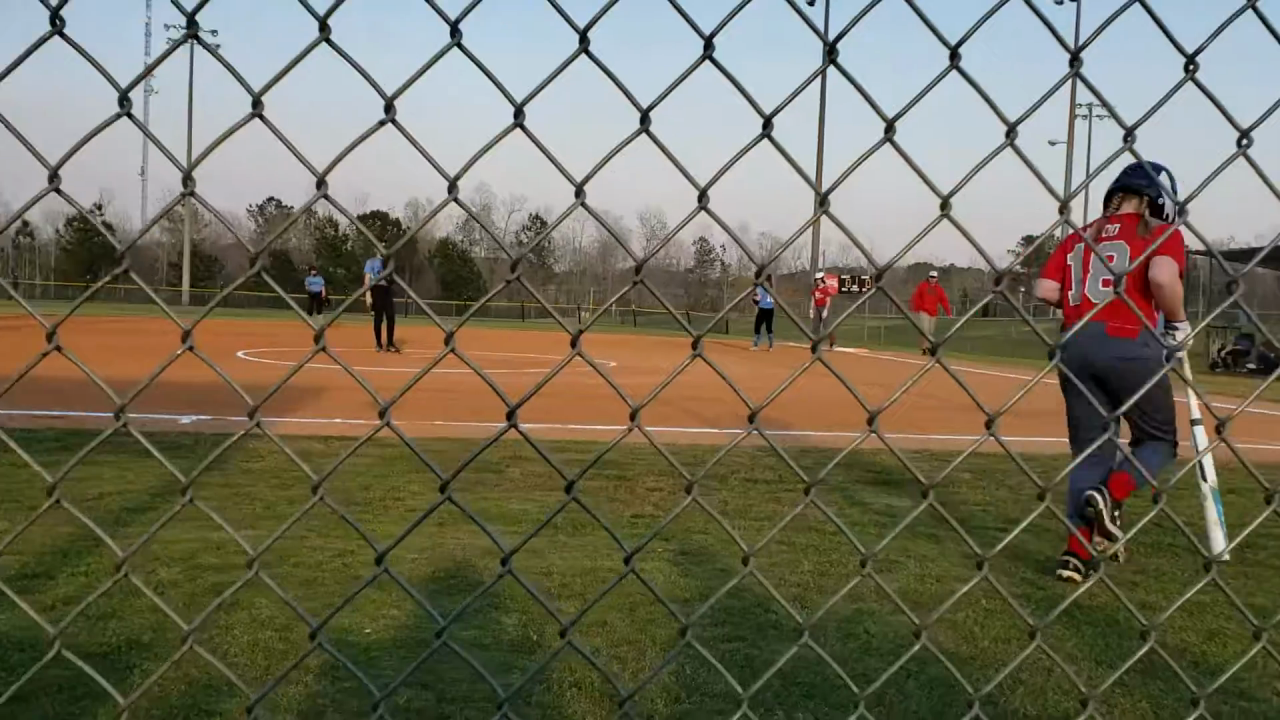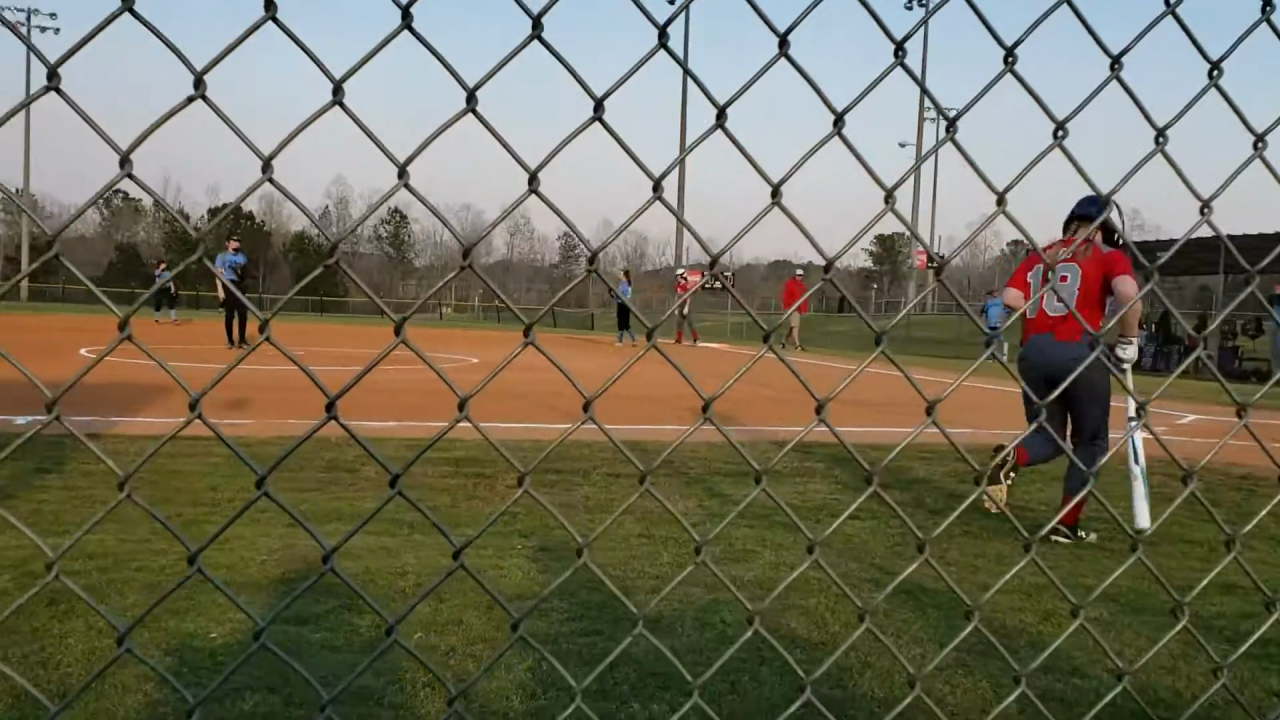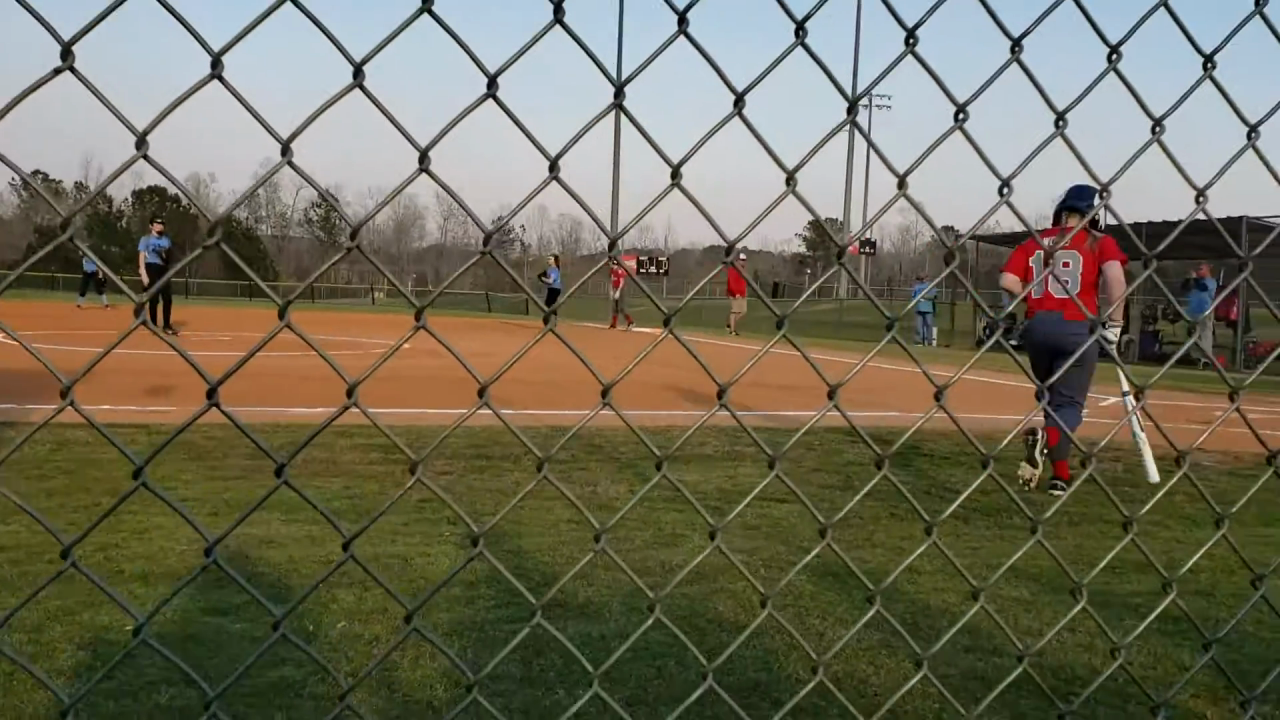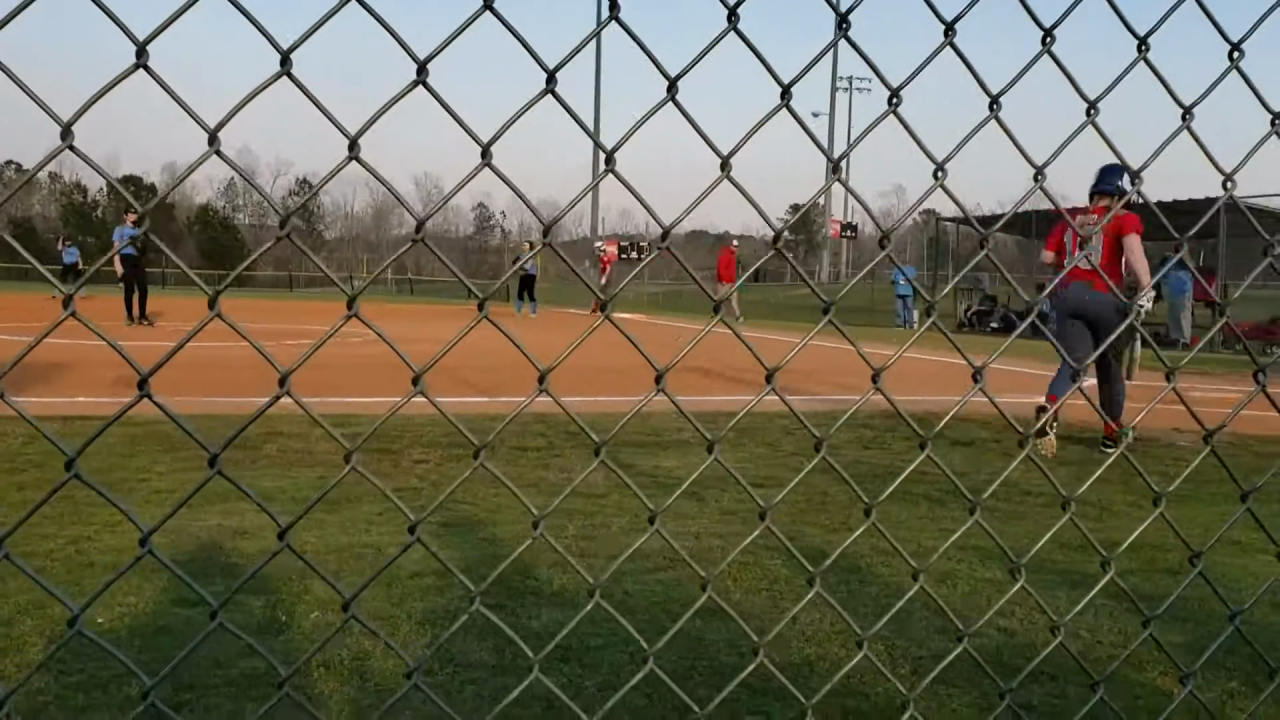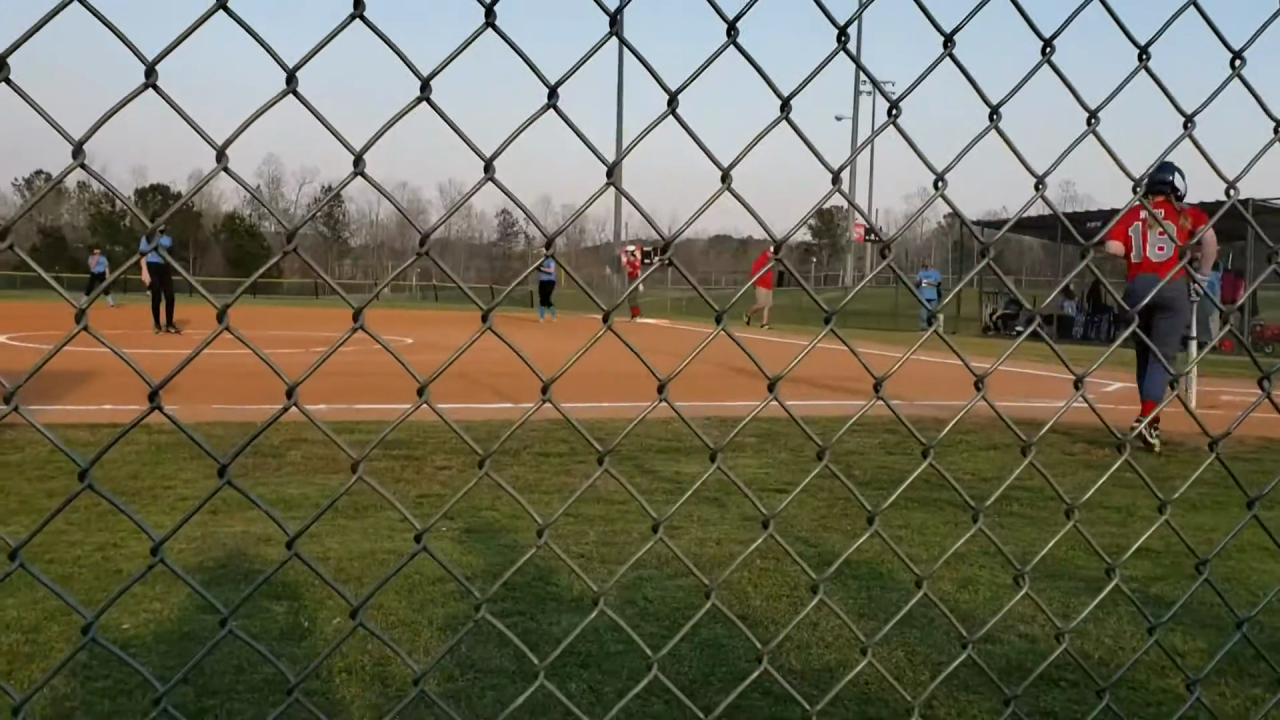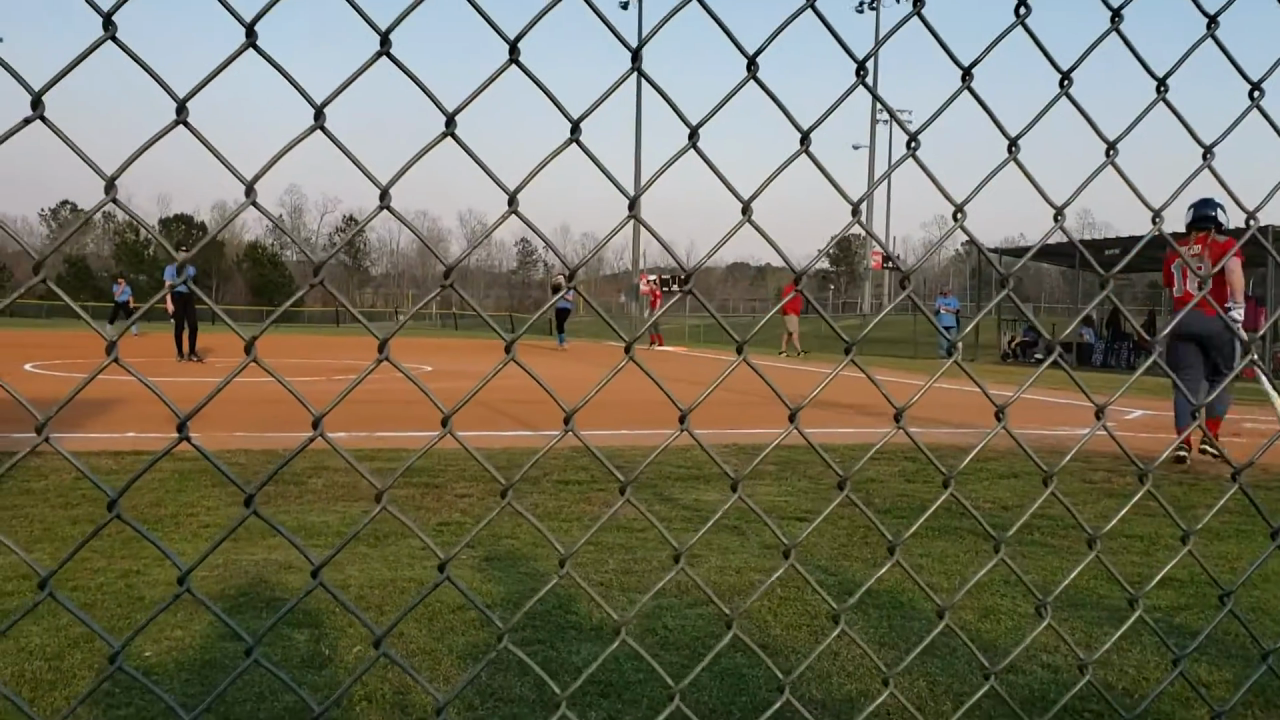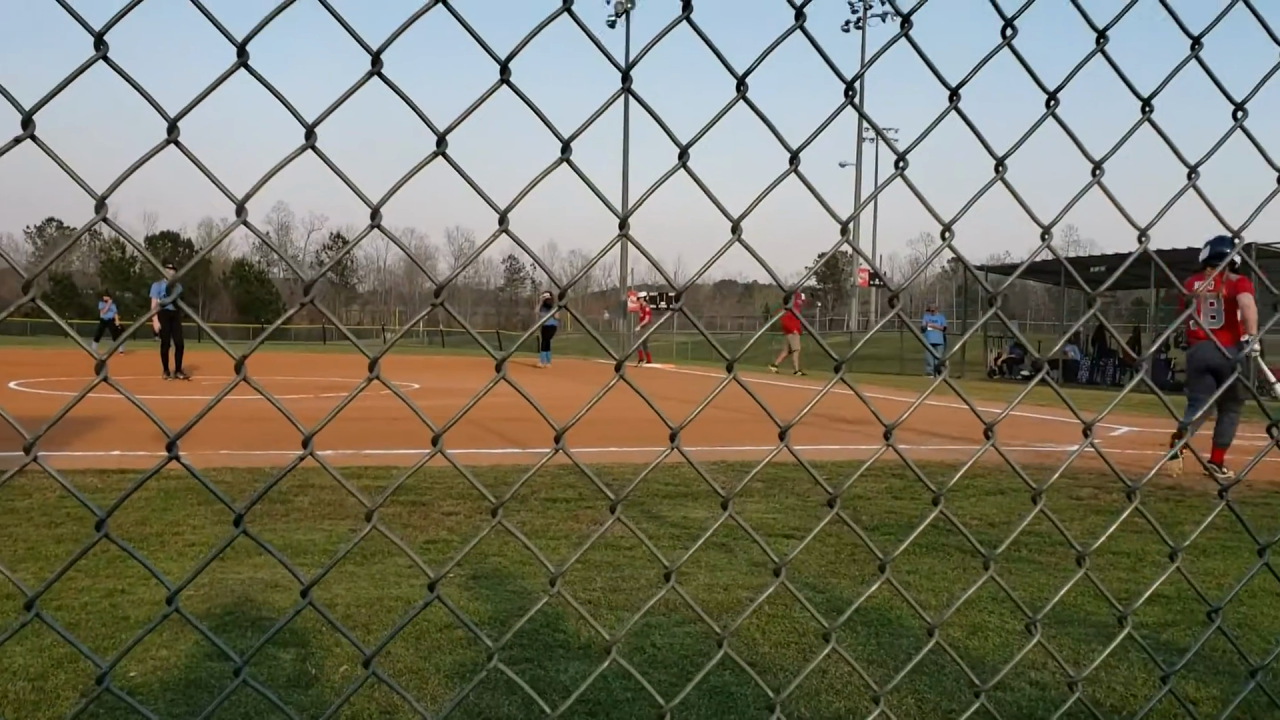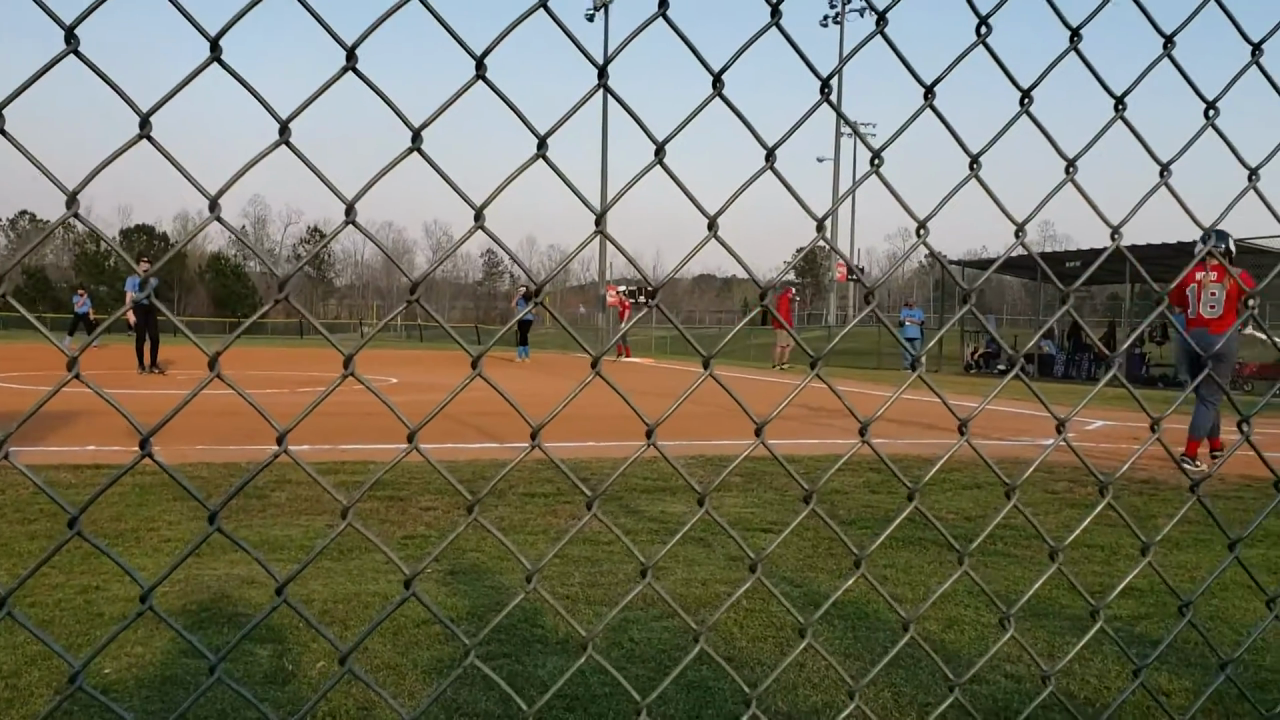
dt=0.3s
person 1, frame 1
left shoulder: (1077, 238)
right shoulder: (1161, 233)
left elbow: (1045, 291)
right elbow: (1162, 277)
right wrist: (1177, 324)
left hip: (1076, 347)
right hip: (1132, 347)
left knee: (1092, 452)
right knee: (1157, 442)
left ankle: (1077, 554)
right ankle: (1107, 499)
person 1, frame 2
left shoulder: (1038, 257)
right shoulder: (1111, 256)
left elbow: (1010, 299)
right elbow: (1128, 294)
right wrist: (1129, 339)
left hip: (1033, 350)
right hip: (1080, 352)
left knee: (1049, 433)
right knee: (1091, 440)
left ankle: (1011, 459)
right ankle: (1067, 523)
person 1, frame 3
left shoulder: (1033, 242)
right shoulder: (1102, 243)
left elbow: (1007, 281)
right elbow: (1115, 278)
right wrist: (1114, 324)
left hip: (1036, 327)
right hip: (1077, 330)
left knee: (1053, 401)
right knee: (1069, 407)
left ankle: (1061, 477)
right ankle: (1041, 440)
person 1, frame 4
left shoulder: (1071, 218)
right shoulder: (1124, 217)
left elbow: (1048, 255)
right elbow: (1134, 249)
right wrist: (1146, 291)
left hip: (1068, 296)
right hip: (1105, 298)
left knee: (1070, 368)
right knee: (1110, 368)
left ankle: (1048, 410)
right ankle: (1112, 433)
person 1, frame 5
left shoulder: (1130, 214)
right shoulder: (1187, 212)
left elbow: (1113, 248)
right elbow: (1209, 237)
left wrist: (1136, 252)
right wrist: (1204, 270)
left hip: (1136, 288)
right hip: (1172, 288)
left knee: (1145, 353)
right knee: (1162, 359)
left ankle: (1145, 417)
right ankle: (1148, 421)
person 1, frame 6
left shoulder: (1175, 250)
right shoulder: (1225, 245)
left elbow: (1169, 286)
right elbow: (1233, 268)
right wrist: (1237, 305)
left hip: (1183, 321)
right hip: (1215, 321)
left knee: (1186, 385)
right knee: (1219, 382)
left ankle: (1182, 444)
right ankle: (1210, 436)
person 1, frame 7
left shoulder: (1190, 283)
right shoulder: (1237, 282)
right elbow: (1248, 304)
right wrist: (1251, 337)
left hip: (1198, 352)
right hip: (1230, 351)
left knee: (1196, 407)
right knee: (1230, 408)
left ankle: (1178, 439)
right ankle: (1217, 462)
person 1, frame 8
left shoulder: (1188, 276)
right shoulder: (1238, 276)
left elbow: (1175, 308)
right wrist: (1239, 319)
left hip: (1194, 339)
right hip: (1223, 341)
left knee: (1205, 395)
right knee: (1210, 400)
left ankle: (1215, 448)
right ankle: (1189, 454)
